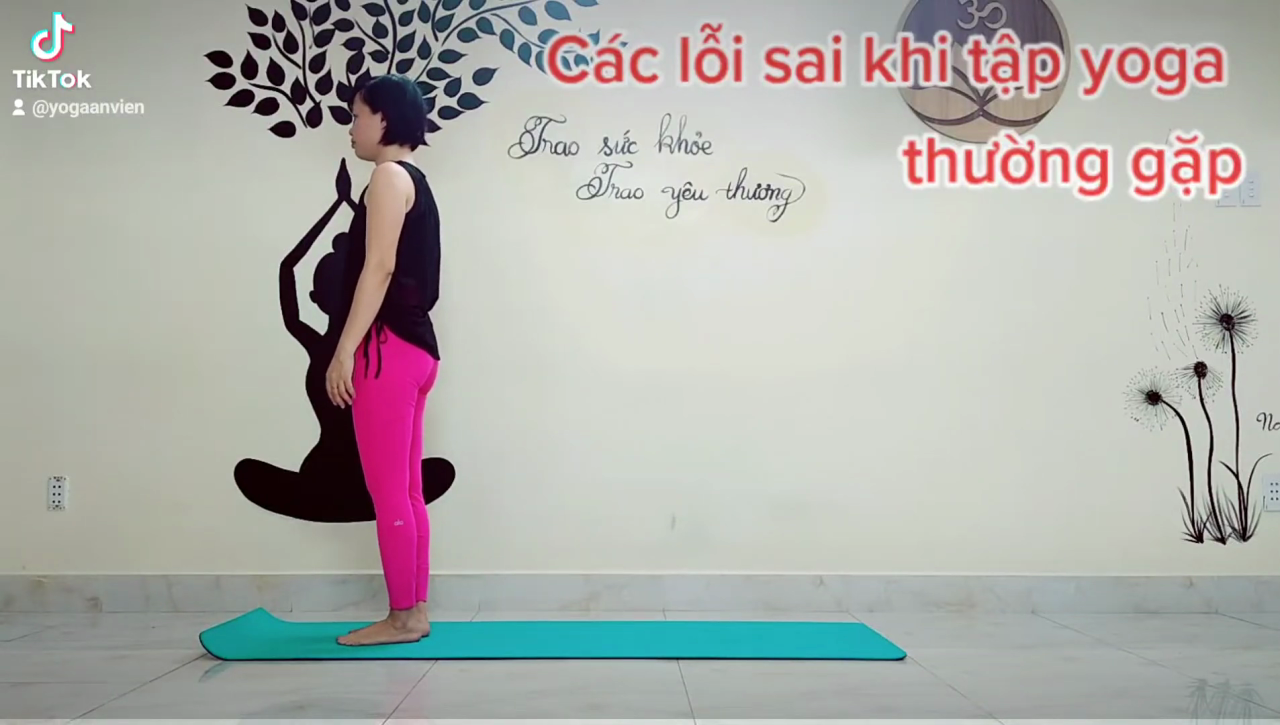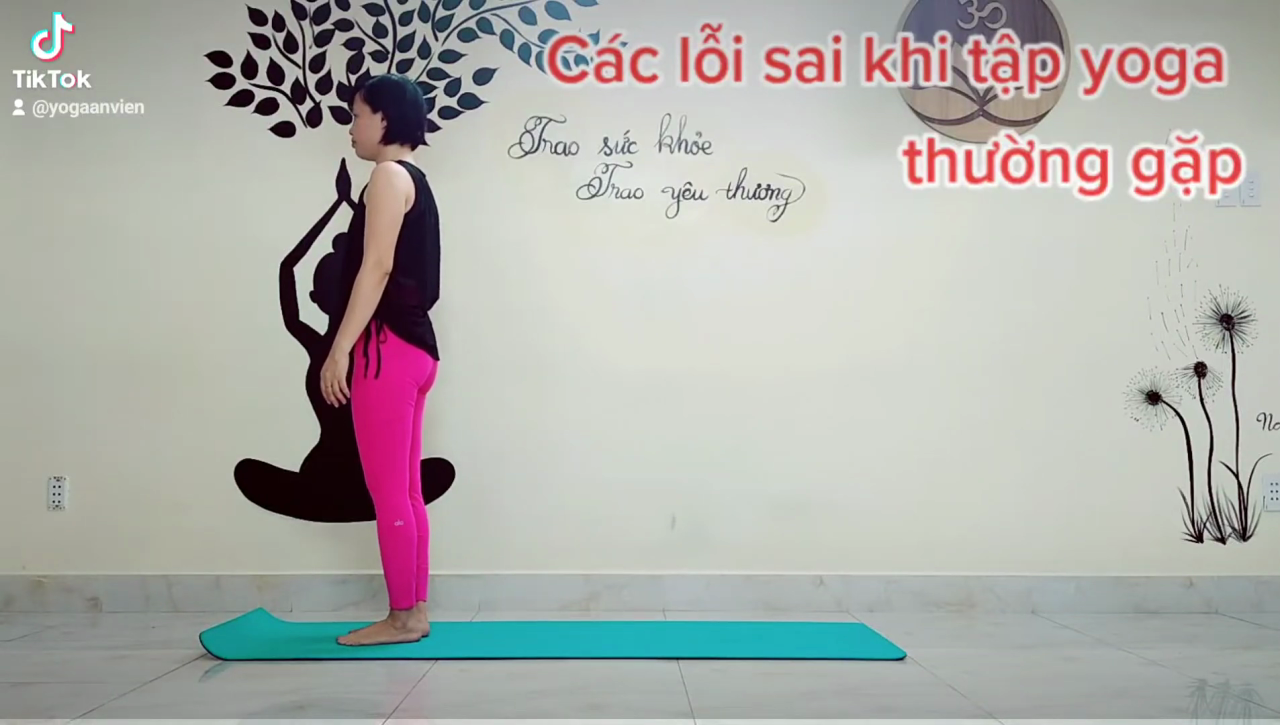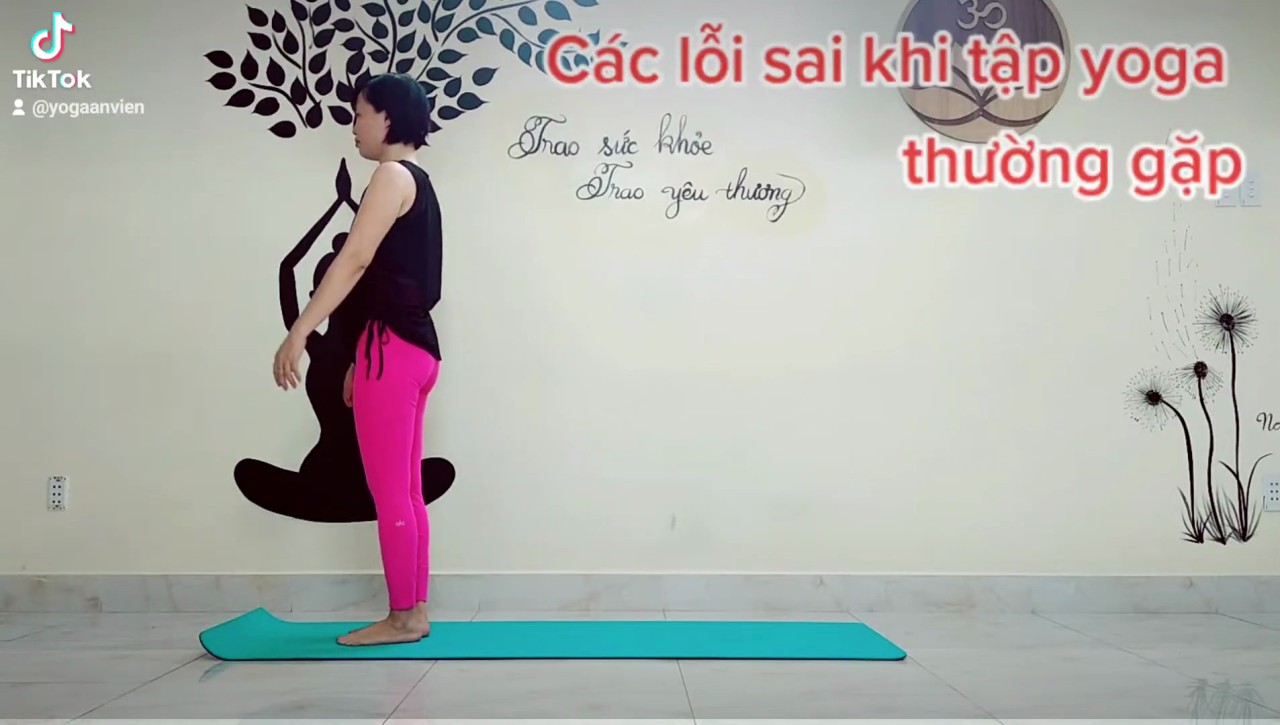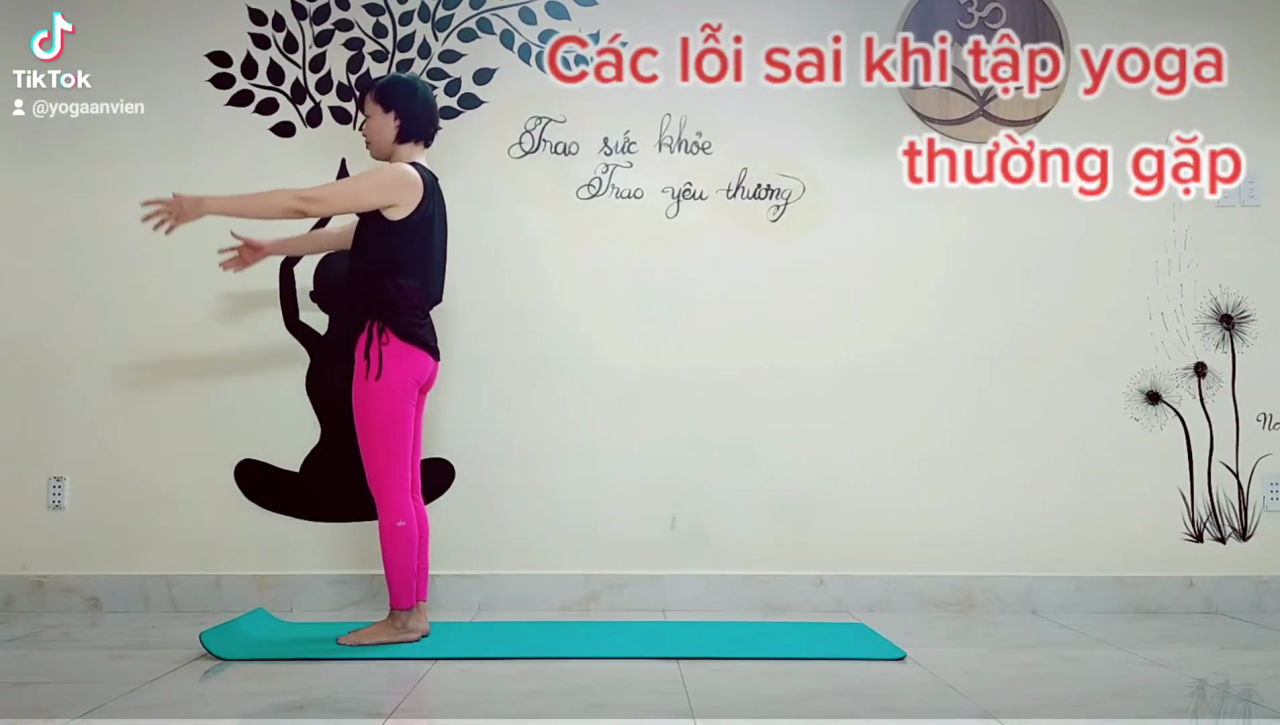
dt=0.5s
person 1, frame 1
left shoulder: (390, 176)
right shoulder: (414, 181)
left elbow: (379, 268)
left wrist: (344, 351)
left hip: (388, 346)
right hip: (412, 345)
left knee: (389, 493)
right knee: (405, 492)
left ankle: (402, 617)
right ankle: (413, 611)
person 1, frame 2
left shoulder: (389, 176)
right shoulder: (413, 180)
left elbow: (376, 268)
left wrist: (339, 350)
left hip: (388, 346)
right hip: (410, 345)
left knee: (388, 493)
right knee: (404, 491)
left ankle: (403, 616)
right ankle: (413, 611)
person 1, frame 3
left shoulder: (394, 175)
right shoulder: (412, 181)
left elbow: (355, 260)
left wrist: (298, 333)
right wrist: (362, 353)
left hip: (392, 347)
right hip: (408, 344)
left knee: (390, 494)
right knee: (402, 492)
left ankle: (403, 617)
right ankle: (412, 611)
person 1, frame 4
left shoulder: (400, 177)
right shoulder: (412, 186)
left elbow: (303, 202)
right elbow: (346, 237)
left wrist: (205, 206)
right wrist: (271, 248)
left hip: (391, 347)
right hip: (409, 346)
left knee: (391, 494)
right knee: (404, 492)
left ankle: (403, 616)
right ankle: (412, 610)
